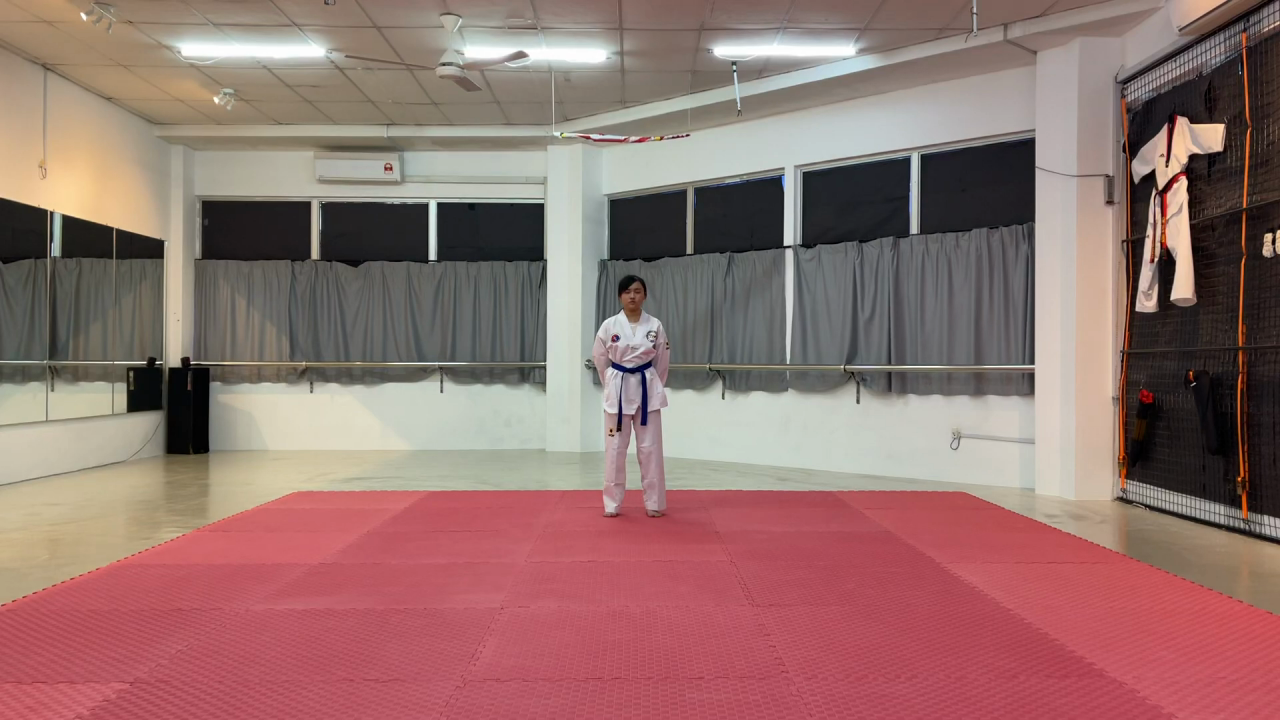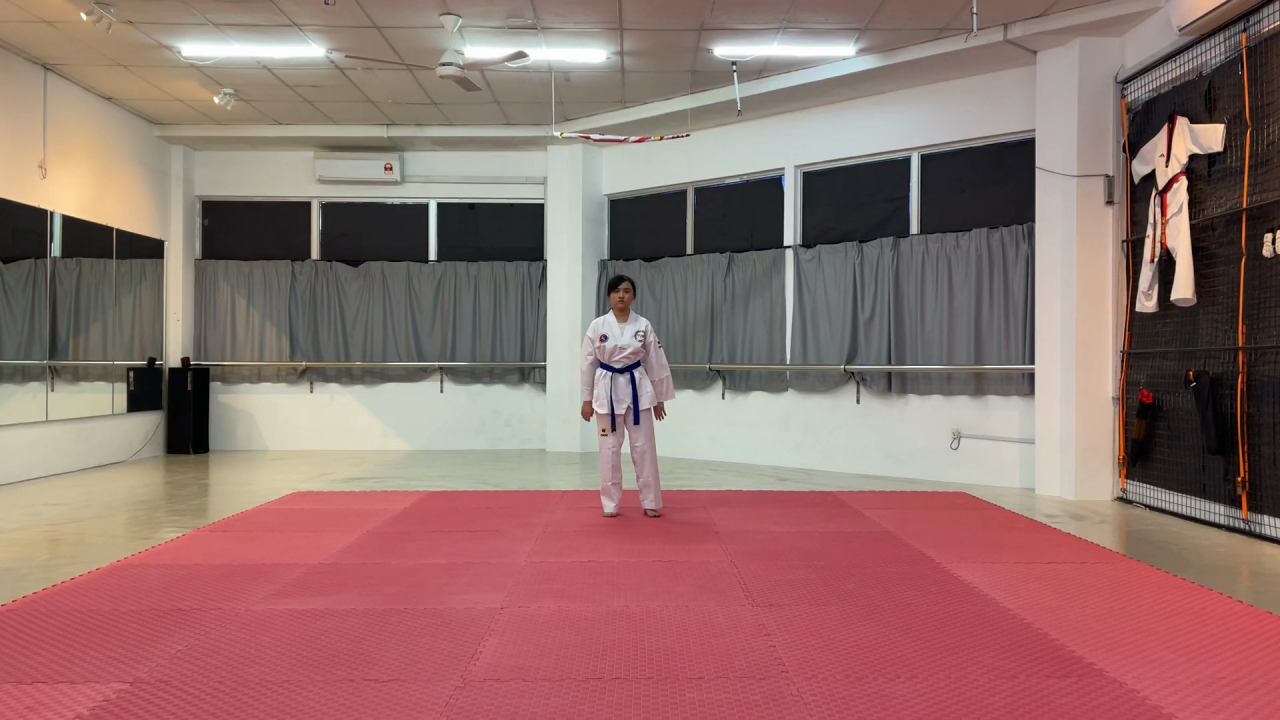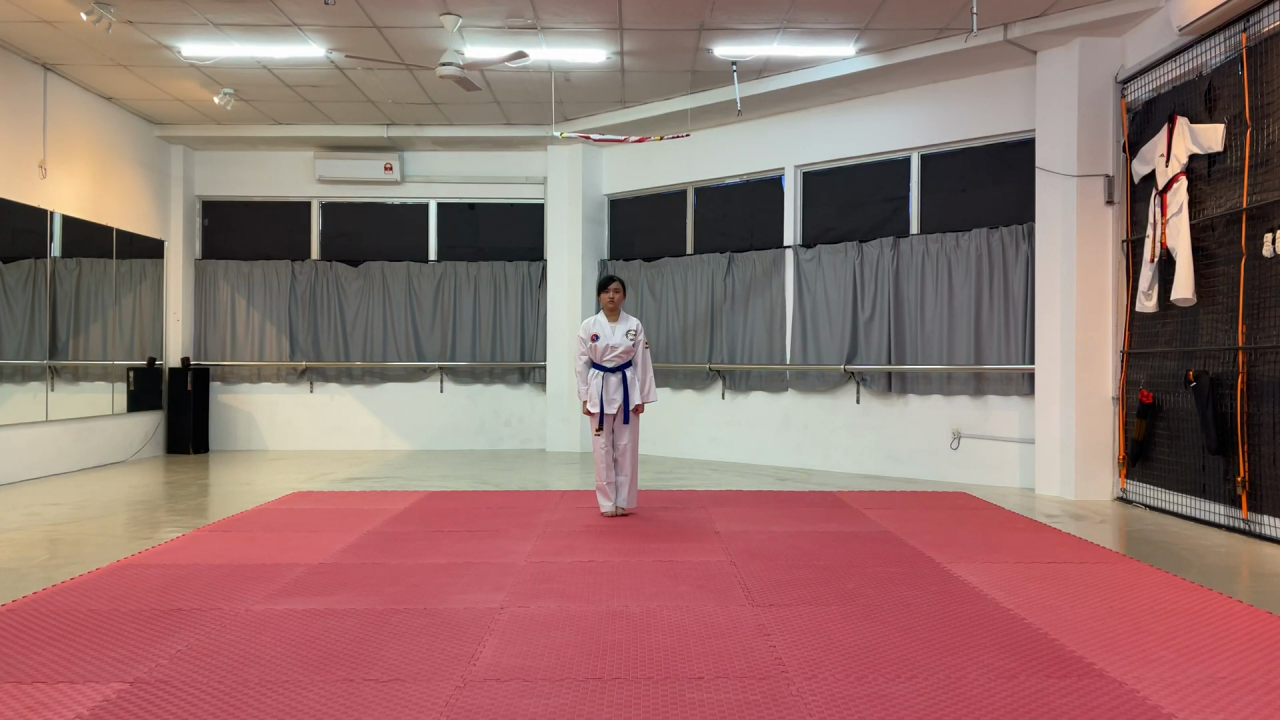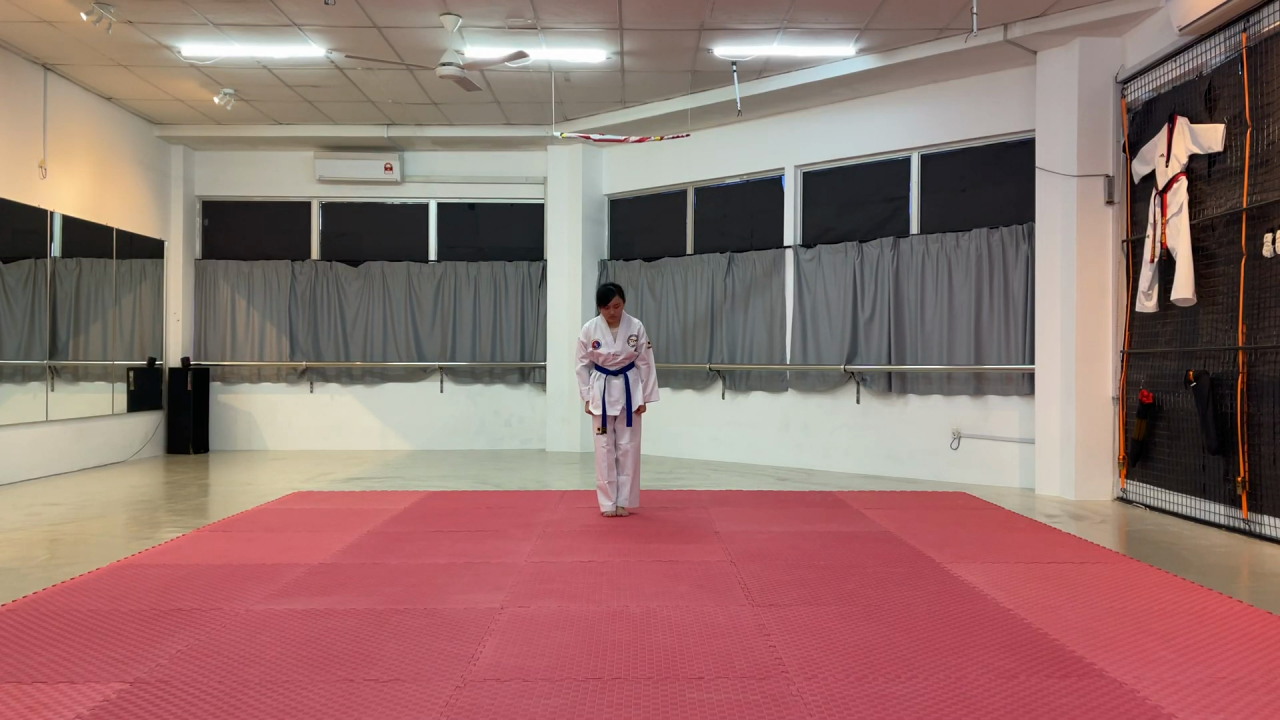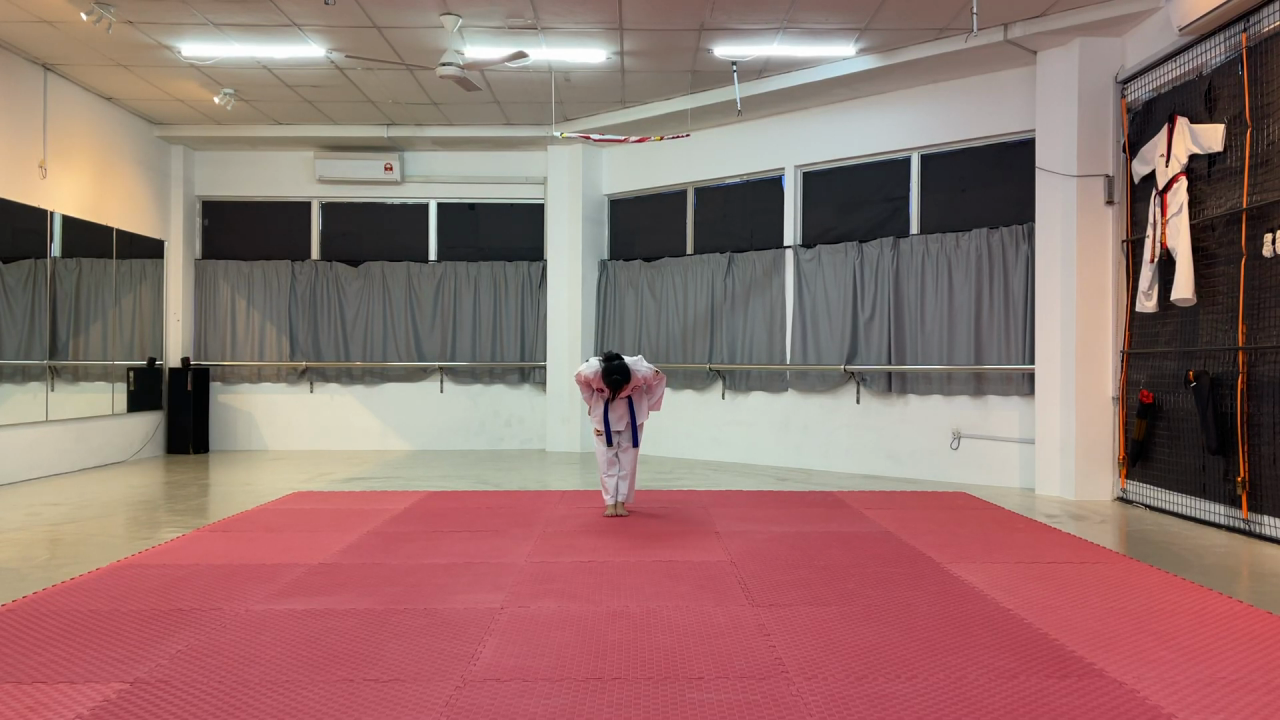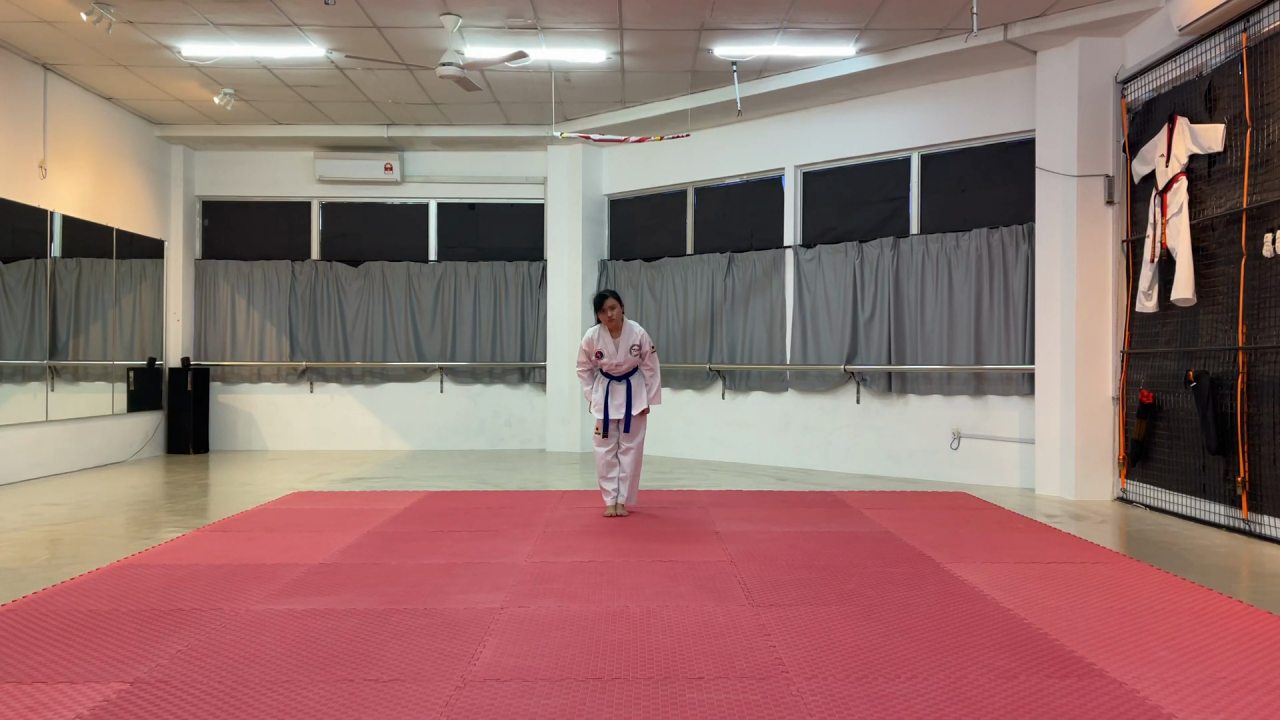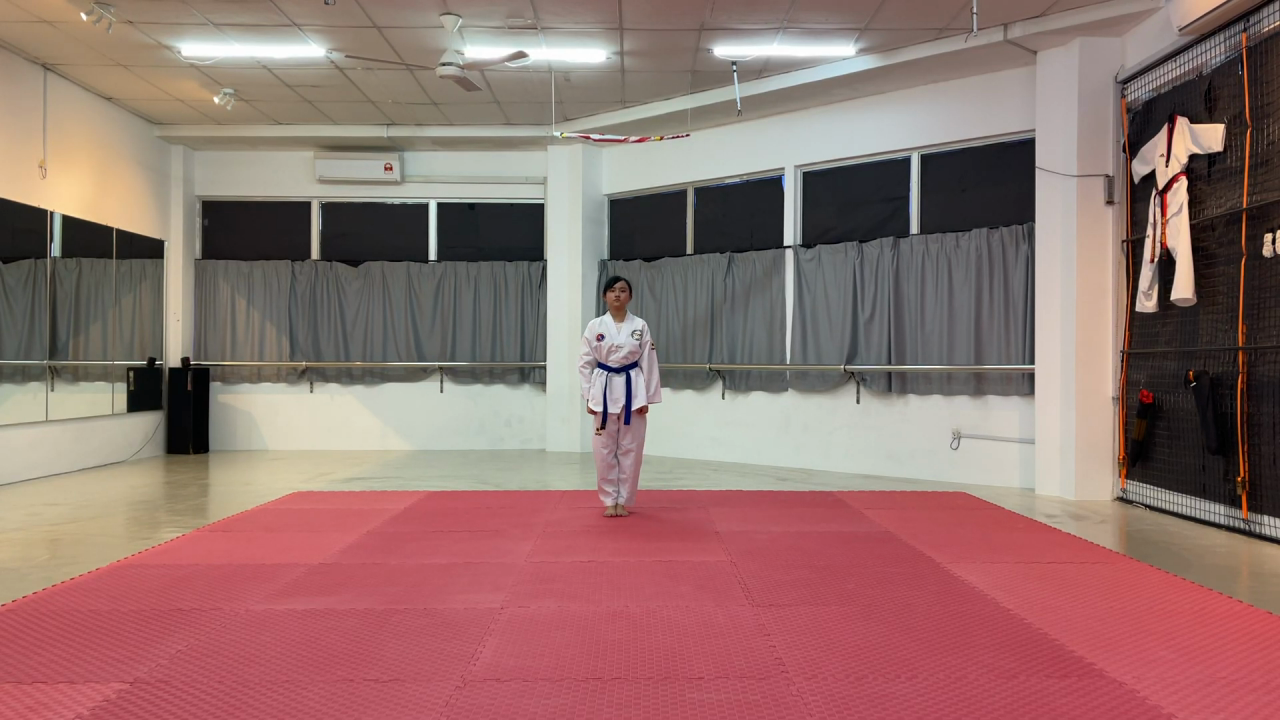
dt=0.7s
person 1, frame 1
left shoulder: (655, 326)
right shoulder: (609, 326)
left elbow: (662, 363)
right elbow: (600, 360)
left wrist: (650, 386)
right wrist: (614, 385)
left hip: (647, 389)
right hip: (618, 389)
left knee: (650, 447)
right knee: (615, 447)
left ankle: (654, 503)
right ankle: (612, 503)
person 1, frame 2
left shoulder: (643, 326)
right shoulder: (598, 325)
left elbow: (656, 363)
right elbow: (588, 363)
left wrist: (660, 398)
right wrist: (587, 399)
left hip: (636, 389)
right hip: (607, 389)
left knee: (643, 447)
right knee: (609, 448)
left ankle: (651, 502)
right ankle: (611, 503)
person 1, frame 3
left shoulder: (634, 325)
right shoulder: (589, 326)
left elbow: (642, 363)
right elbow: (582, 363)
left wrist: (642, 397)
right wrist: (585, 398)
left hip: (627, 389)
right hip: (599, 389)
left knee: (626, 447)
right knee: (603, 447)
left ankle: (623, 501)
right ankle: (608, 502)
person 1, frame 4
left shoulder: (636, 327)
right shoulder: (589, 329)
left elbow: (646, 363)
right elbow: (582, 365)
left wrist: (644, 397)
right wrist: (587, 397)
left hip: (629, 391)
right hip: (601, 392)
left knee: (628, 448)
right knee: (604, 448)
left ankle: (623, 502)
right ankle: (608, 503)
person 1, frame 5
left shoulder: (642, 371)
right shoulder: (590, 371)
left elbow: (659, 379)
right elbow: (580, 380)
left wrist: (647, 405)
right wrist: (592, 404)
left hip: (632, 406)
right hip: (603, 408)
left knee: (628, 450)
right knee: (606, 451)
left ankle: (621, 501)
right ankle: (610, 501)
person 1, frame 6
left shoulder: (638, 333)
right shoulder: (591, 337)
left elbow: (651, 367)
right elbow: (584, 369)
left wrist: (648, 400)
right wrist: (593, 399)
left hip: (633, 395)
right hip: (605, 395)
left knee: (631, 448)
right knee: (605, 448)
left ankle: (622, 501)
right ankle: (610, 501)
person 1, frame 7
left shoulder: (640, 326)
right shoulder: (595, 326)
left elbow: (649, 363)
right elbow: (586, 363)
left wrist: (647, 398)
right wrist: (589, 396)
left hip: (632, 390)
right hip: (604, 390)
left knee: (630, 448)
right knee: (604, 448)
left ankle: (622, 501)
right ankle: (609, 500)
